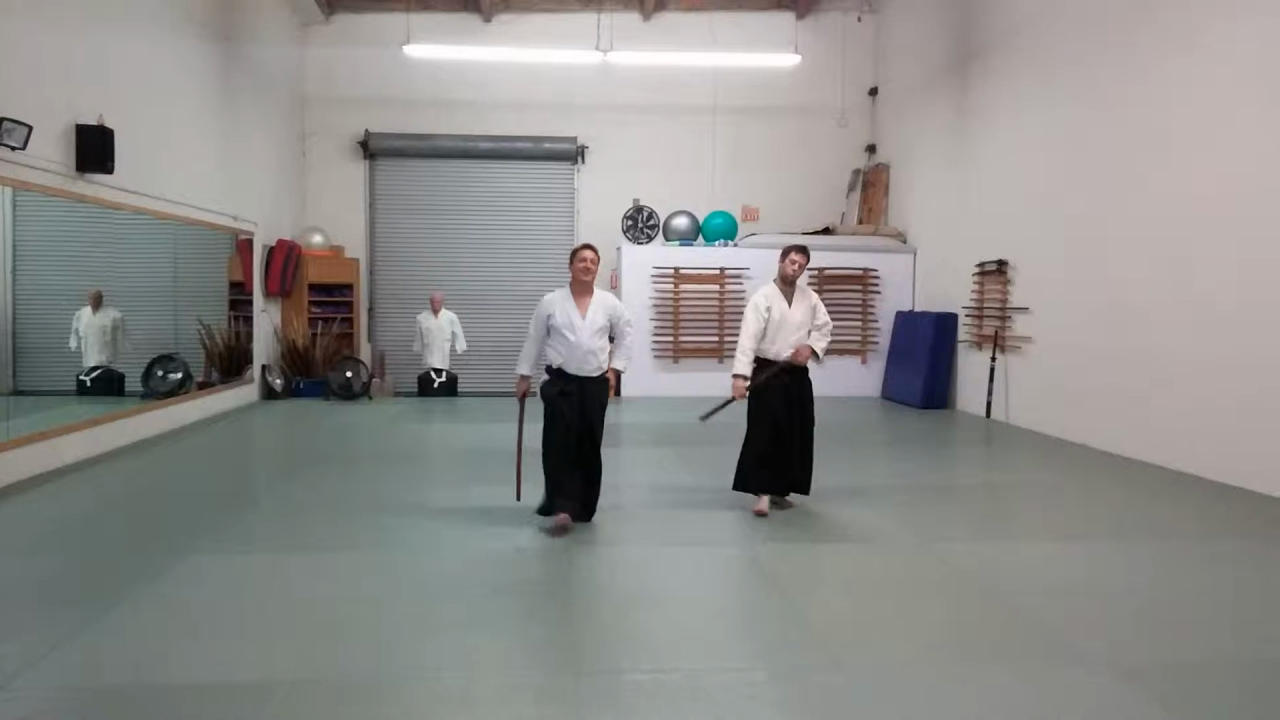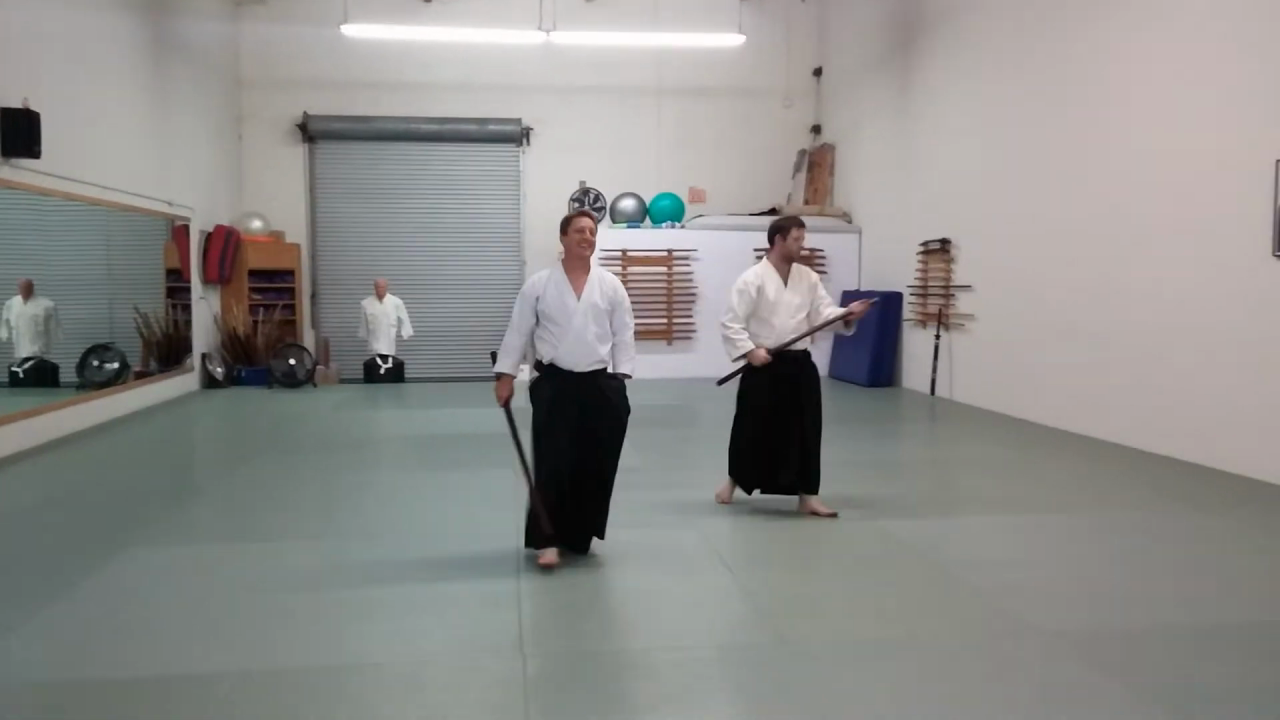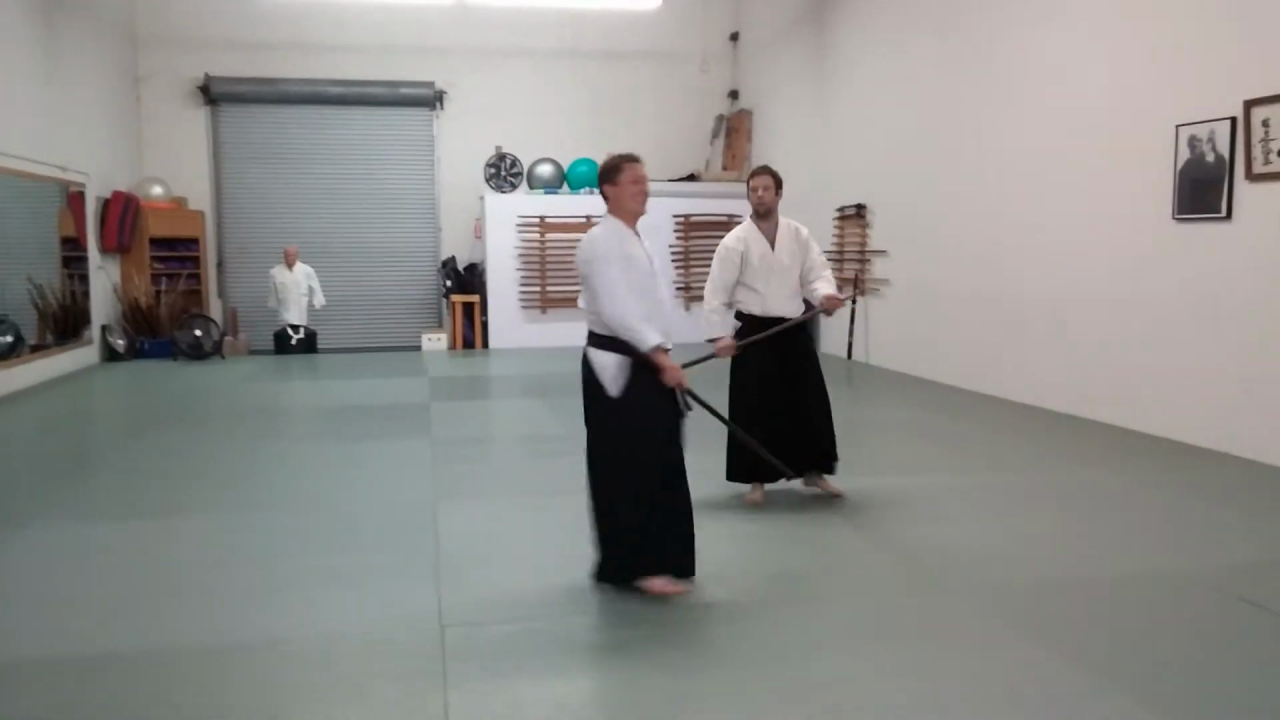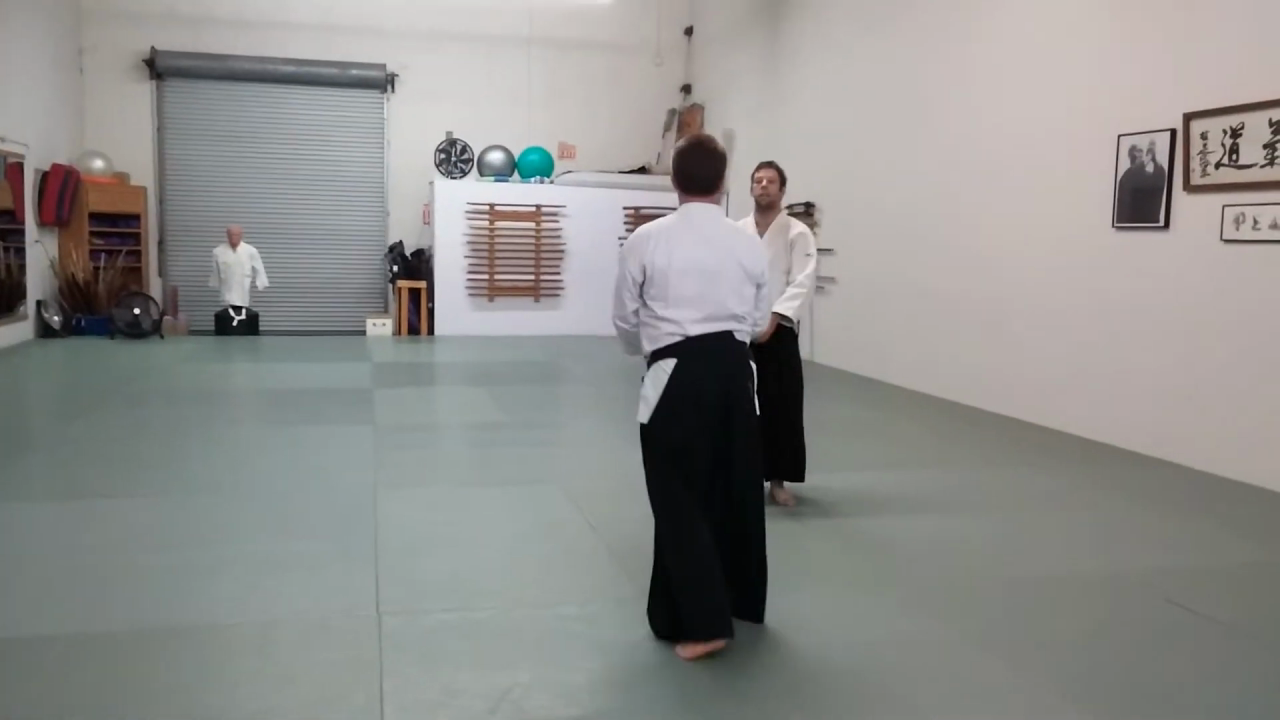
dt=1s
person 1, frame 1
left shoulder: (609, 303)
right shoulder: (550, 302)
left elbow: (625, 336)
right elbow: (534, 340)
left wrist: (614, 369)
right wrist: (524, 376)
left hip: (595, 385)
right hip: (561, 383)
left knee: (588, 449)
right knee: (559, 445)
left ankle: (580, 505)
right ankle: (561, 508)
person 1, frame 2
left shoulder: (611, 285)
right shoulder: (539, 284)
left elbow: (623, 334)
right elbow: (518, 332)
left wrist: (620, 378)
right wrist: (505, 376)
left hip: (599, 384)
right hip: (555, 384)
left knee: (597, 464)
right knee: (553, 462)
left ankle: (577, 533)
right ankle: (546, 539)
person 1, frame 3
left shoulder: (635, 241)
right shoulder: (602, 242)
right elbow: (616, 309)
left wrist: (662, 358)
right wrist: (661, 355)
left hip: (648, 365)
right hip: (621, 366)
left knee: (659, 463)
right knee: (635, 465)
left ankle: (654, 557)
right ankle: (636, 564)
person 1, frame 4
left shoulder: (647, 239)
right shoulder: (748, 243)
left elbow: (625, 319)
right elbow: (758, 320)
left hip: (676, 377)
right hip: (733, 373)
left knee: (680, 501)
right knee: (732, 491)
left ankle: (703, 623)
right ankle: (733, 599)
person 2, frame 1
left shoulder: (810, 298)
right shoulder: (762, 298)
left elbow: (824, 329)
right elbow: (748, 339)
left wrist: (811, 347)
right wrist: (740, 375)
left hip: (798, 375)
right hip: (768, 375)
left knee: (796, 435)
right knee: (764, 433)
left ankle: (779, 490)
right ankle: (761, 493)
person 2, frame 2
left shoulder: (808, 277)
right shoulder: (752, 279)
left elbow: (824, 313)
right elbow: (731, 323)
left wrist: (847, 315)
right wrist: (749, 351)
left hip: (800, 365)
right hip: (764, 367)
left knee: (805, 430)
right knee: (752, 429)
left ankle: (807, 495)
right ankle: (735, 479)
person 2, frame 3
left shoulder: (799, 235)
right shoulder: (736, 241)
left elbow: (818, 273)
right elbow: (715, 293)
left wrist: (826, 295)
right wrist: (719, 334)
left hip: (794, 332)
right hip: (753, 335)
left knee: (810, 403)
right knee: (754, 409)
left ankle: (813, 471)
right ankle: (756, 479)
person 2, frame 4
left shoulder: (798, 233)
left elbow: (801, 284)
left wrist: (773, 318)
left hip: (778, 333)
left knee: (781, 408)
left ankle: (777, 480)
